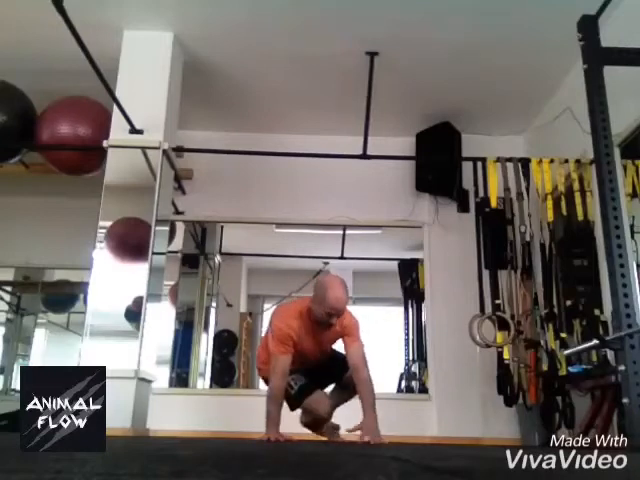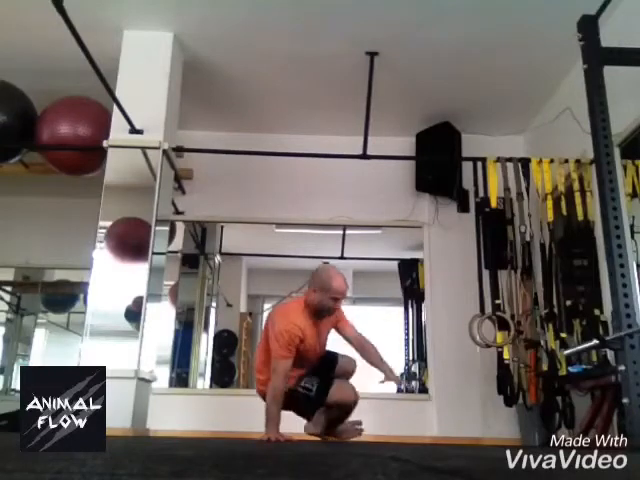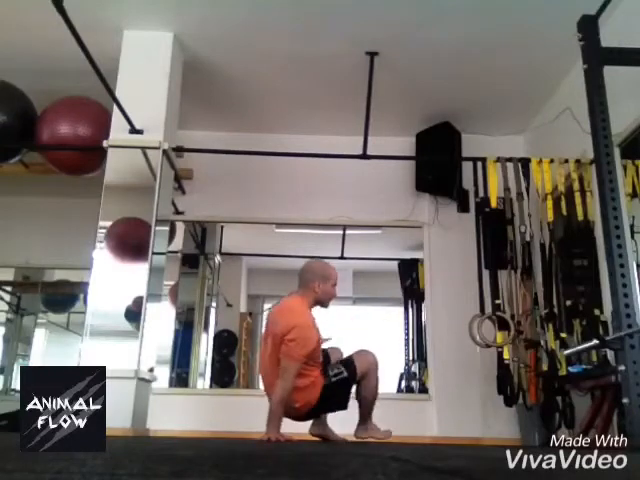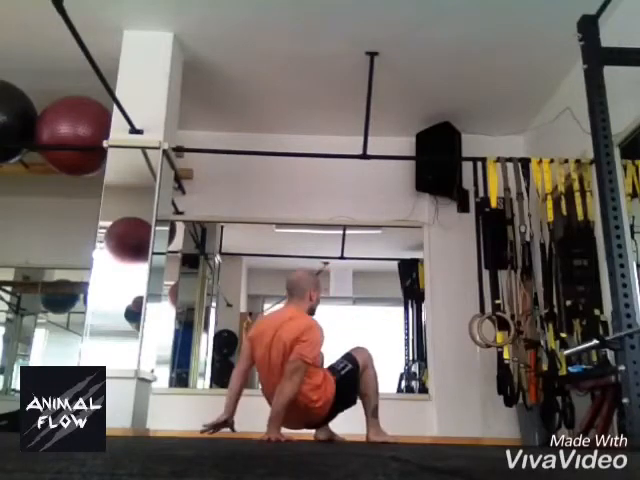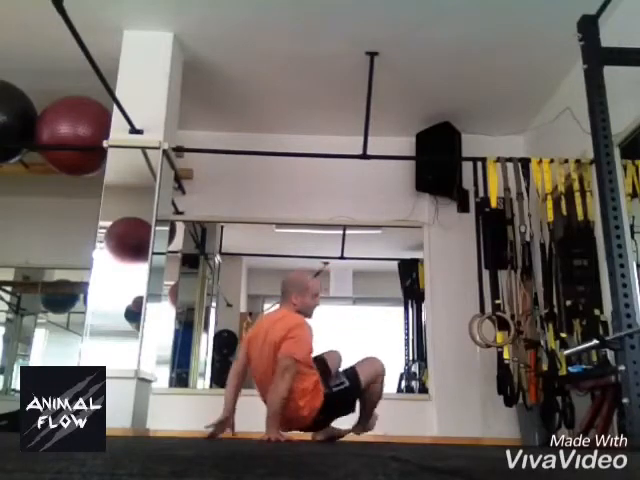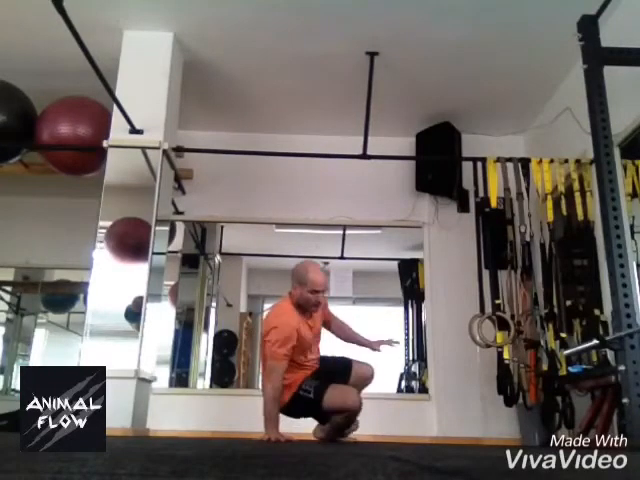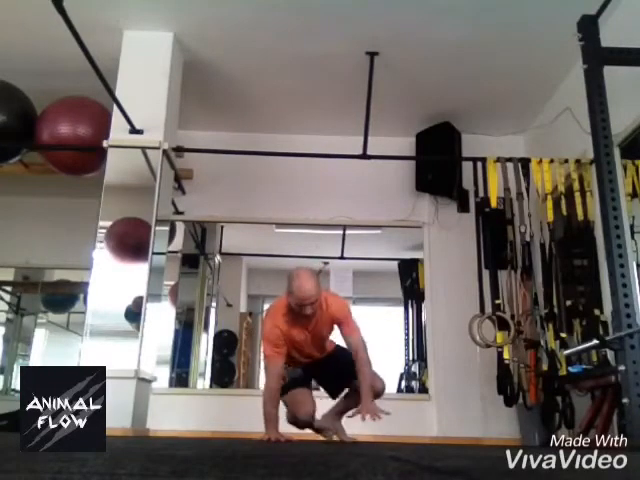
dt=0.3s
person 1, frame 1
left shoulder: (346, 320)
right shoulder: (287, 321)
left elbow: (359, 369)
right elbow: (279, 377)
left wrist: (370, 419)
right wrist: (272, 429)
right hip: (282, 366)
right knee: (322, 409)
left ankle: (317, 417)
right ankle: (310, 420)
person 1, frame 2
left shoulder: (332, 310)
right shoulder: (289, 321)
left elbow: (358, 341)
right elbow: (279, 378)
left wrist: (387, 370)
right wrist: (272, 430)
right hip: (287, 383)
left knee: (348, 365)
right knee: (348, 395)
left ankle: (318, 421)
right ankle: (323, 427)
person 1, frame 3
left shoulder: (285, 306)
right shoulder: (302, 323)
right elbow: (285, 379)
right wrist: (272, 429)
left hip: (284, 396)
right hip: (301, 400)
left knee: (335, 354)
right knee: (367, 359)
left ankle: (319, 424)
right ankle: (365, 427)
person 1, frame 4
left shoulder: (261, 324)
right shoulder: (309, 327)
left elbow: (240, 372)
right elbow: (290, 381)
left wrist: (227, 415)
right wrist: (272, 429)
left hip: (290, 414)
right hip: (317, 406)
right knee: (362, 355)
left ankle: (323, 429)
right ankle: (374, 429)
person 1, frame 5
left shoulder: (258, 326)
right shoulder: (298, 326)
left elbow: (236, 372)
right elbow: (283, 376)
left wrist: (227, 415)
right wrist: (272, 429)
right hip: (309, 411)
left knee: (334, 357)
right knee: (375, 366)
left ankle: (322, 428)
right ankle: (363, 423)
person 1, frame 6
left shoulder: (316, 305)
right shoulder: (282, 322)
left elbow: (333, 323)
right elbow: (273, 378)
left wrist: (369, 344)
right wrist: (272, 430)
left hip: (311, 367)
right hip: (291, 389)
left knee: (366, 373)
right knee: (352, 401)
left ankle: (331, 424)
right ankle: (327, 431)
person 1, frame 7
left shoulder: (334, 304)
right shoulder: (277, 318)
left elbow: (360, 351)
right elbow: (273, 377)
left wrist: (367, 401)
right wrist: (271, 429)
left hip: (326, 352)
right hip: (292, 361)
left knee: (376, 387)
right knee: (303, 414)
left ankle: (333, 416)
right ankle: (310, 421)
